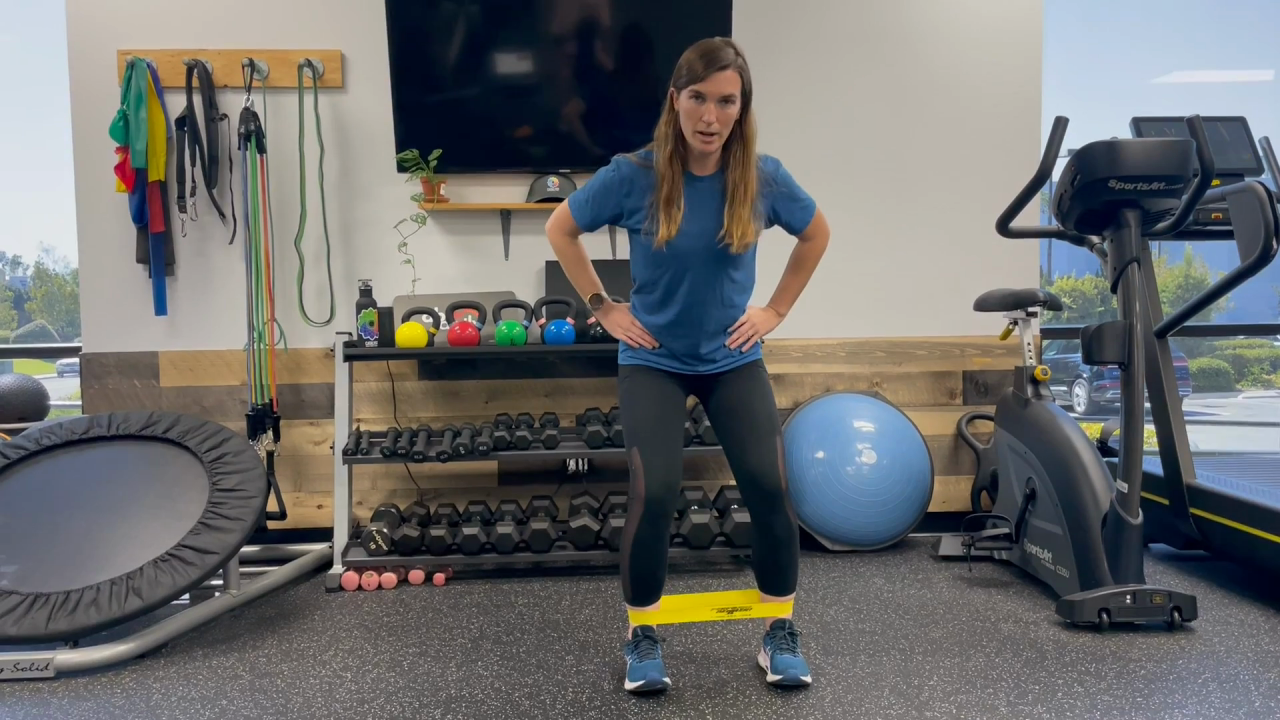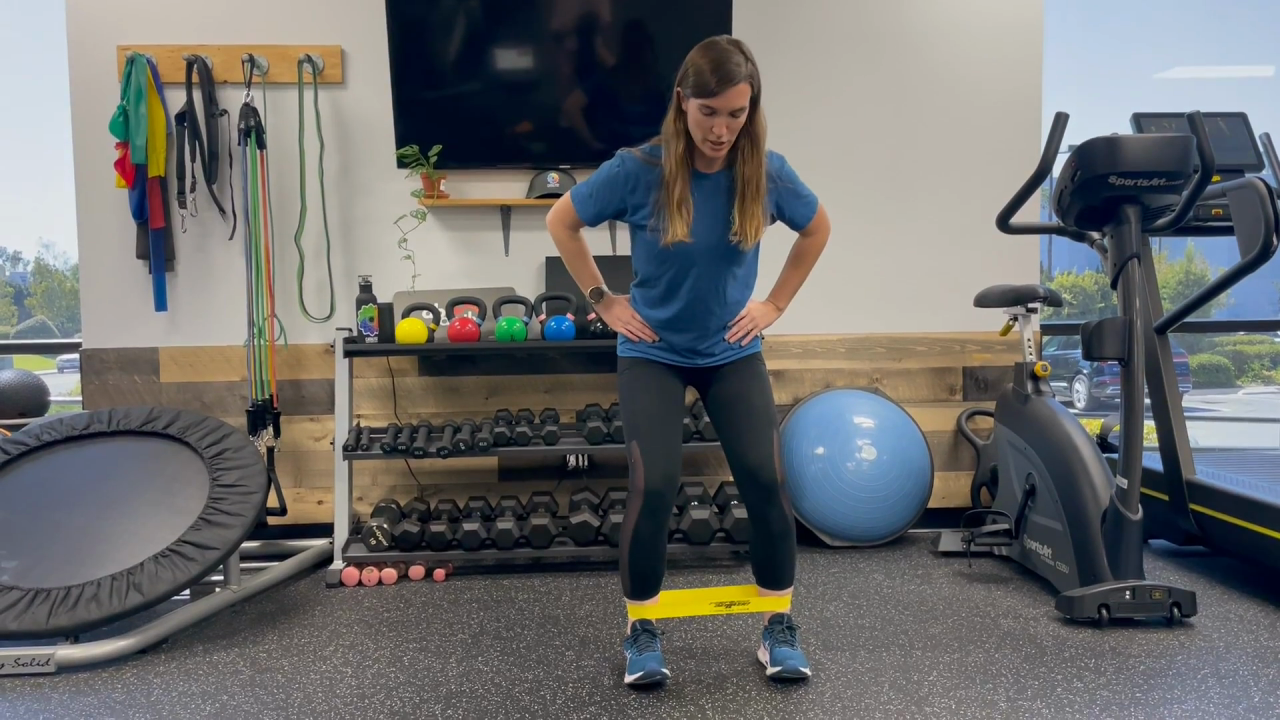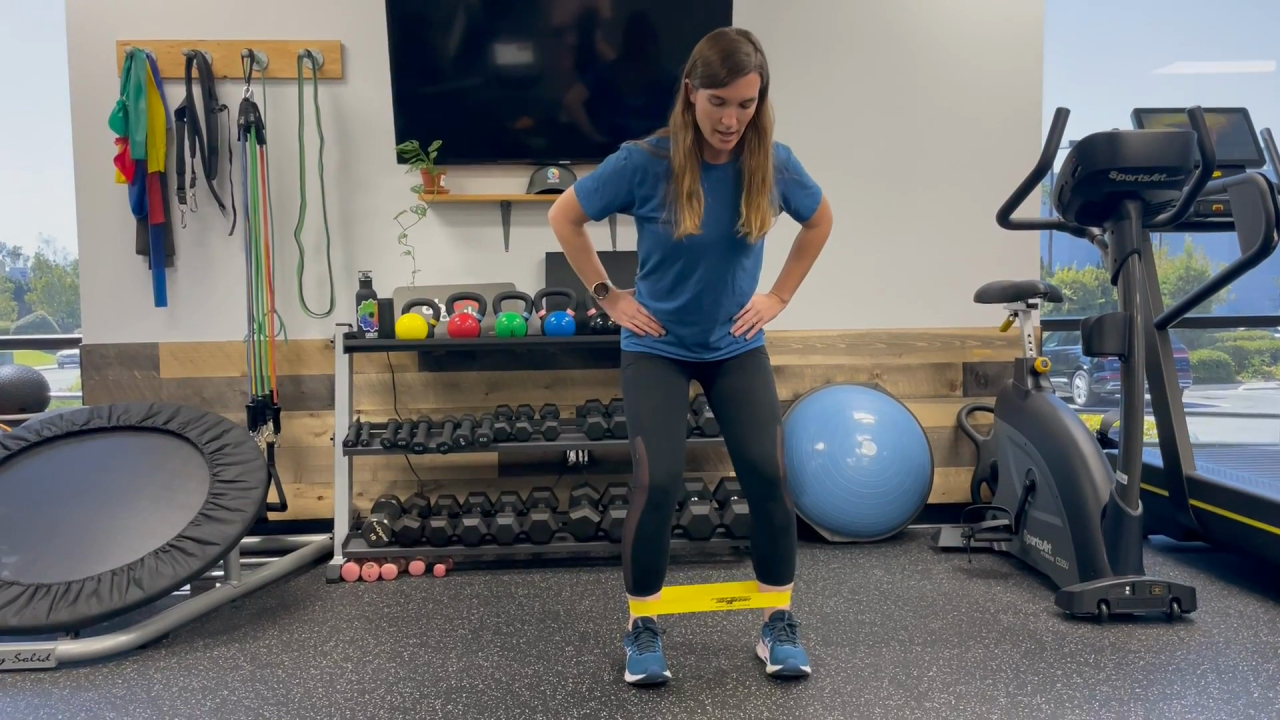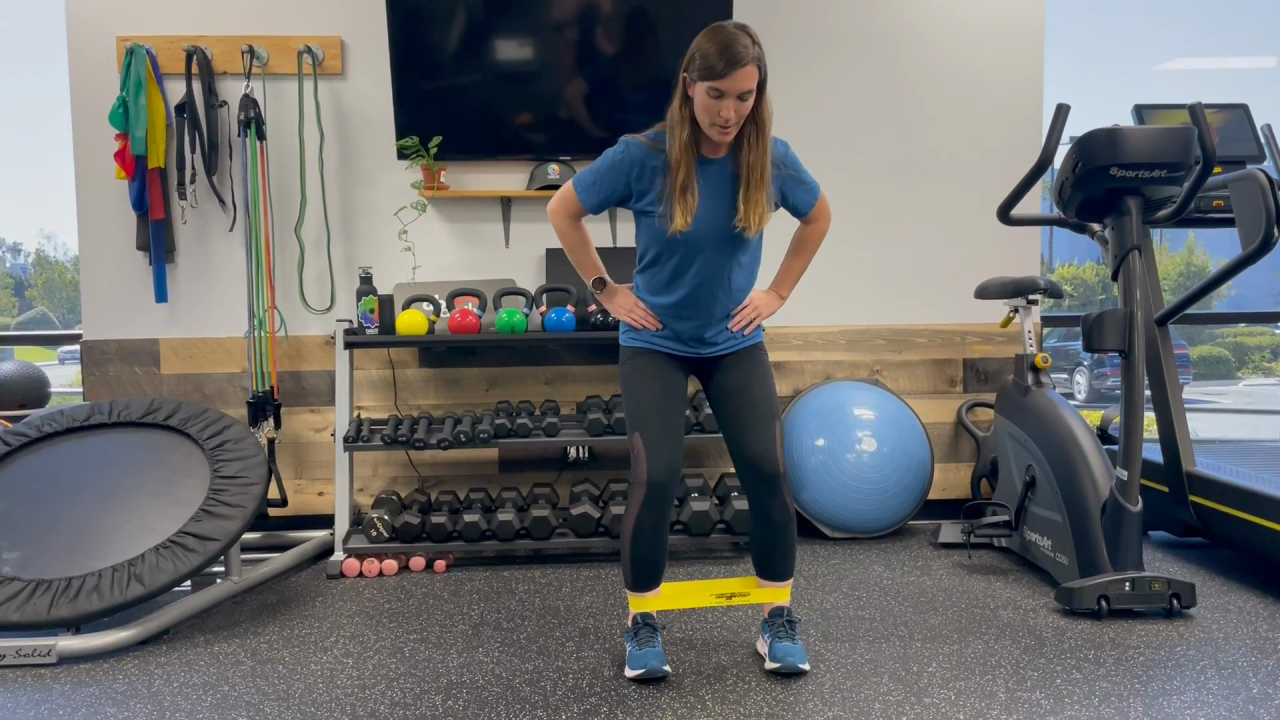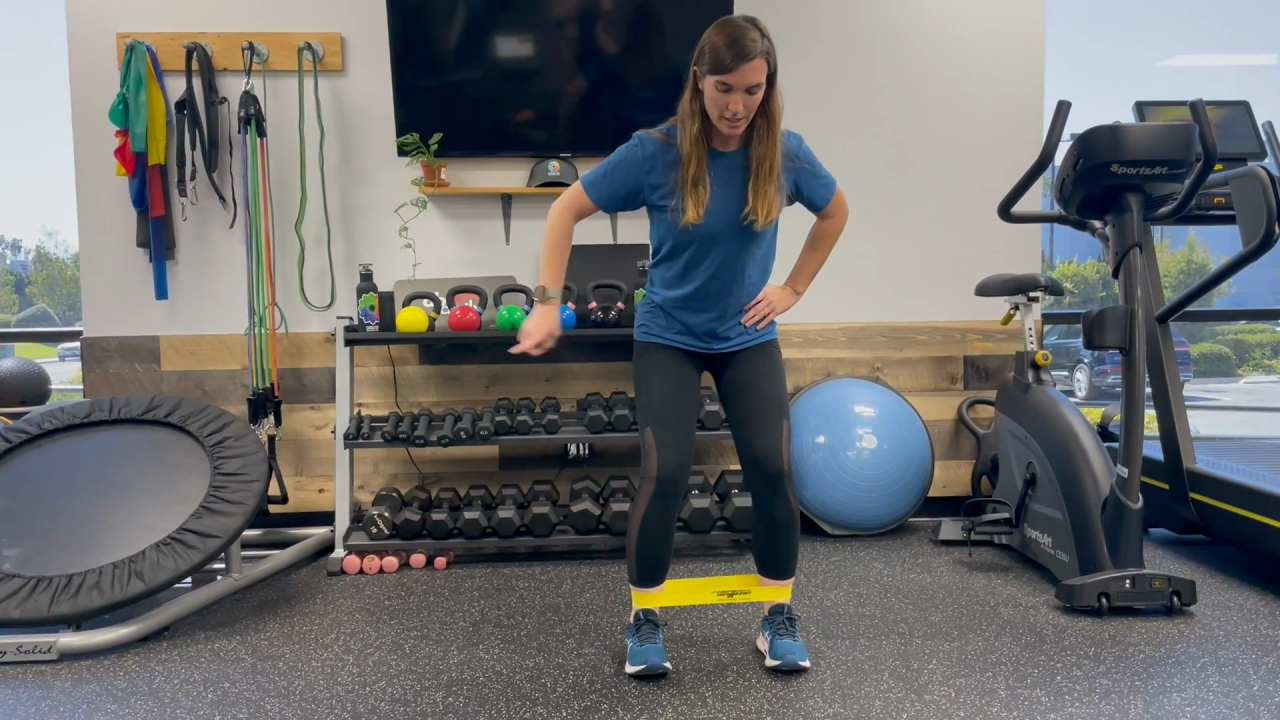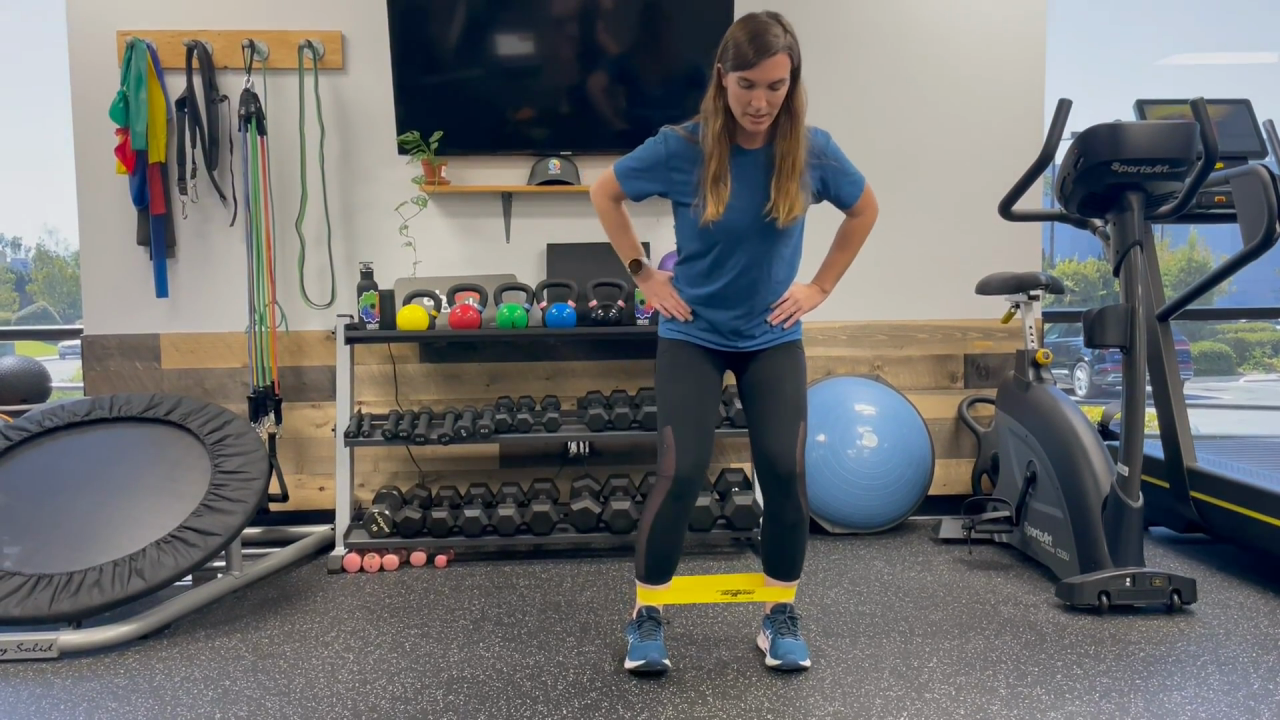
dt=0.5s
person 1, frame 1
left shoulder: (763, 177)
right shoulder: (632, 176)
left elbow: (816, 234)
right elbow: (560, 229)
left wrist: (777, 309)
right wrist: (602, 307)
left hip: (734, 358)
right hip: (652, 359)
left knee: (769, 488)
right knee: (654, 493)
left ankle: (780, 632)
right ankle: (642, 637)
person 1, frame 2
left shoulder: (767, 173)
right shoulder: (637, 170)
left elbow: (816, 228)
right elbow: (561, 221)
left wrist: (775, 303)
right wrist: (602, 300)
left hip: (733, 352)
right hip: (651, 352)
left knee: (765, 481)
right knee: (654, 485)
left ankle: (779, 626)
right ankle: (641, 630)
person 1, frame 3
left shoulder: (774, 164)
right shoulder: (644, 162)
left elbow: (819, 220)
right elbow: (563, 216)
left wrist: (779, 295)
right wrist: (607, 295)
left hip: (737, 345)
right hip: (657, 346)
left knee: (767, 475)
right knee: (658, 482)
left ankle: (779, 622)
right ankle: (643, 627)
person 1, frame 4
left shoulder: (772, 159)
right shoulder: (642, 156)
left elbow: (818, 217)
right elbow: (562, 210)
left wrist: (778, 292)
right wrist: (605, 289)
left hip: (735, 341)
right hip: (655, 342)
left knee: (767, 472)
right knee: (656, 477)
left ankle: (779, 619)
right ankle: (642, 622)
person 1, frame 5
left shoulder: (785, 153)
right shoulder: (655, 152)
left elbow: (835, 212)
right elbow: (567, 208)
left wrist: (794, 287)
right wrist: (547, 302)
left hip: (749, 338)
right hip: (668, 337)
left knee: (772, 470)
right knee: (665, 475)
left ankle: (779, 617)
right ankle: (643, 618)
person 1, frame 6
left shoulder: (812, 151)
right shoulder: (681, 148)
left elbow: (864, 210)
right elbow: (603, 192)
left wrist: (819, 287)
right wrist: (643, 274)
left hip: (771, 338)
right hip: (690, 333)
left knee: (783, 472)
right knee: (682, 473)
left ankle: (780, 615)
right ankle: (648, 615)
